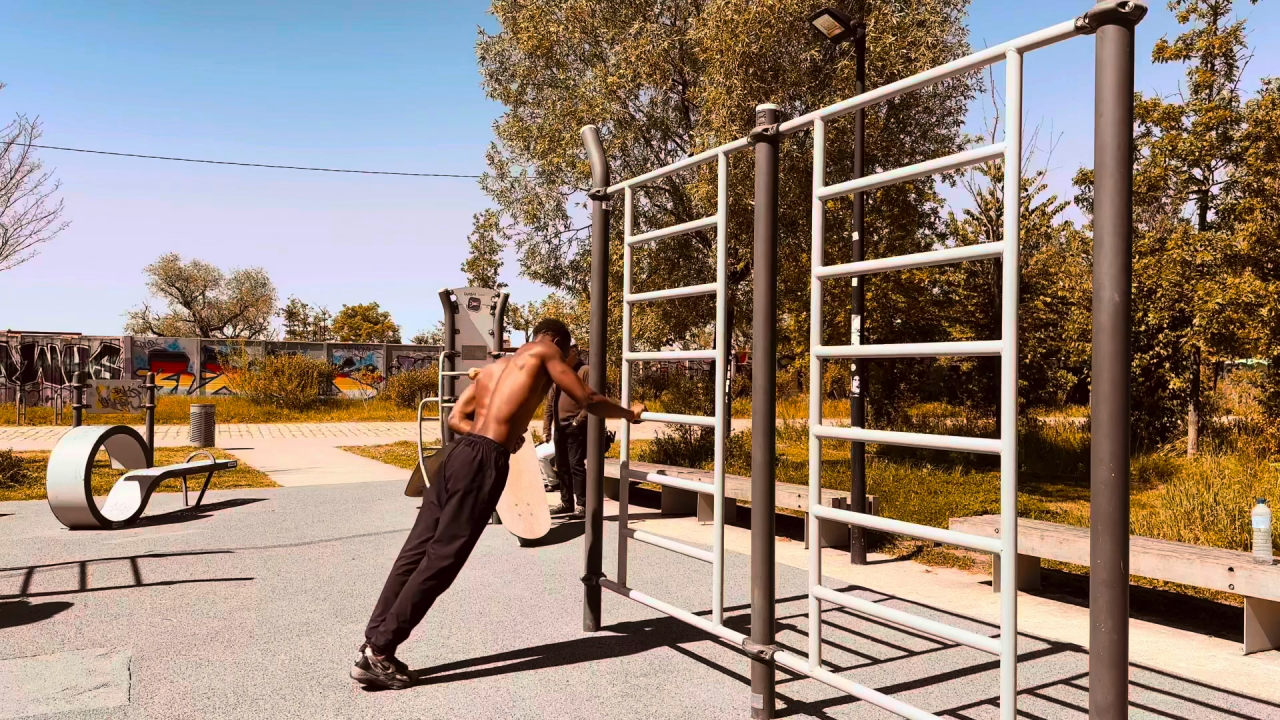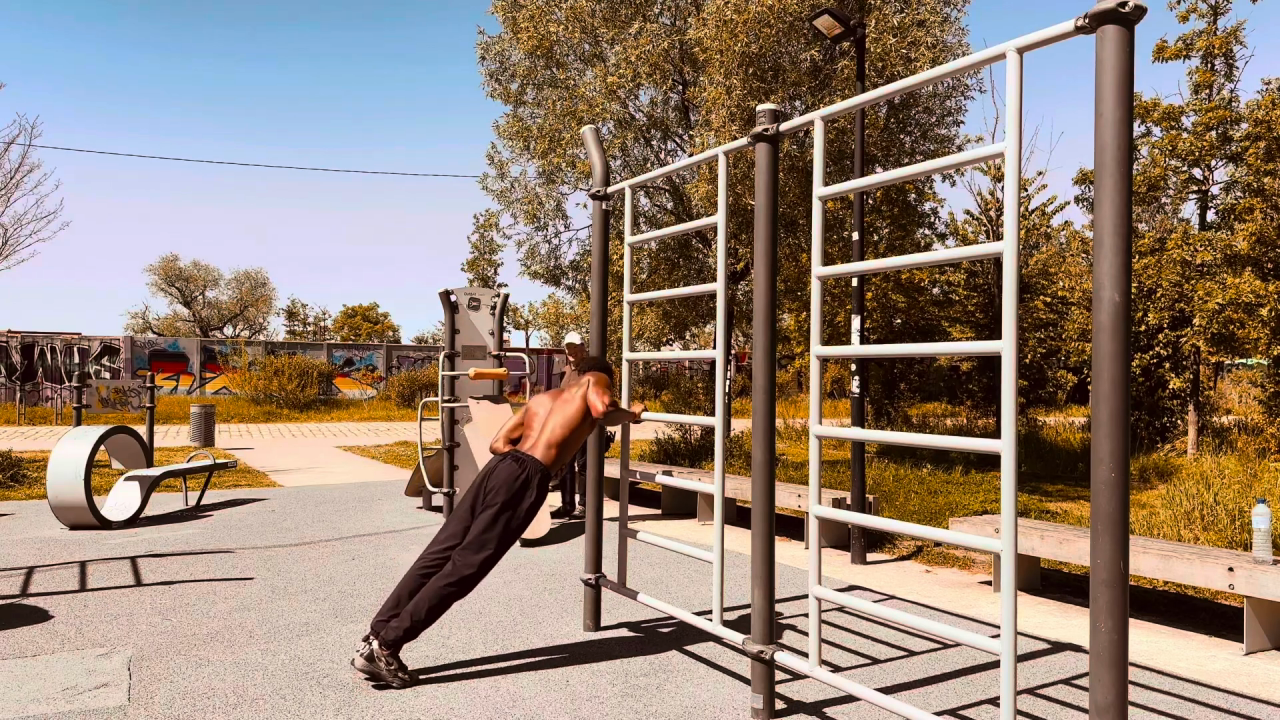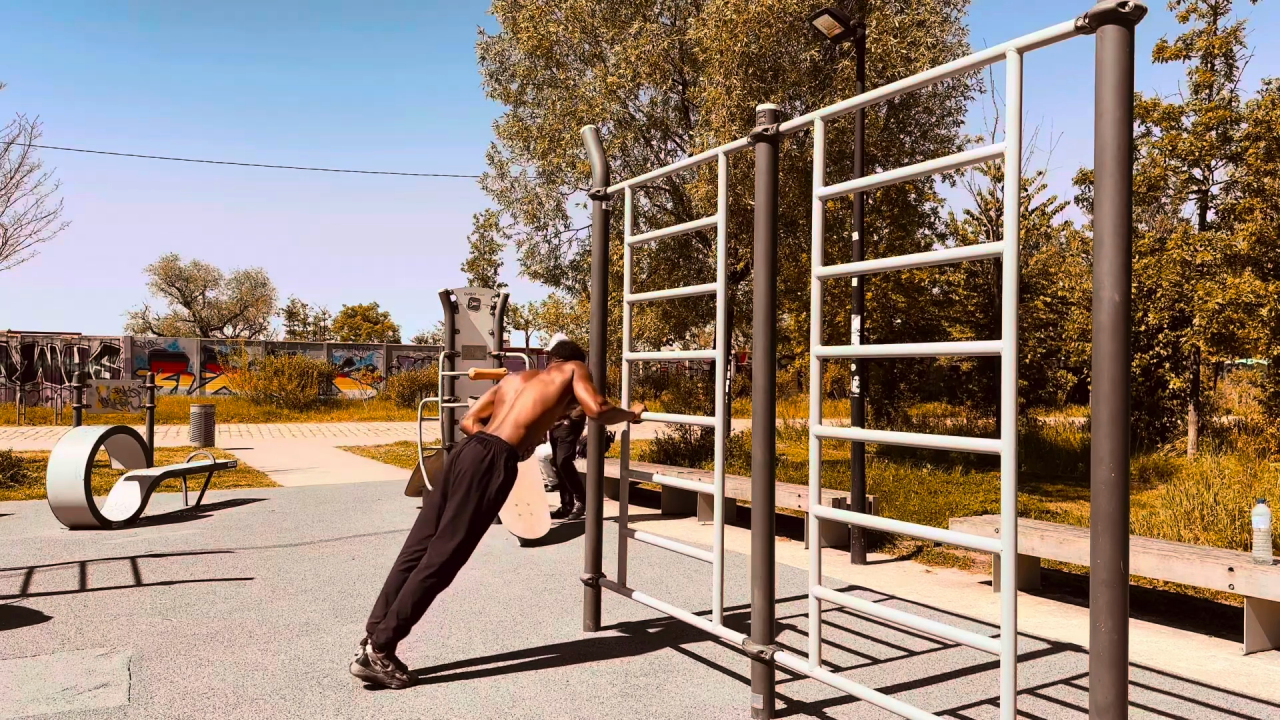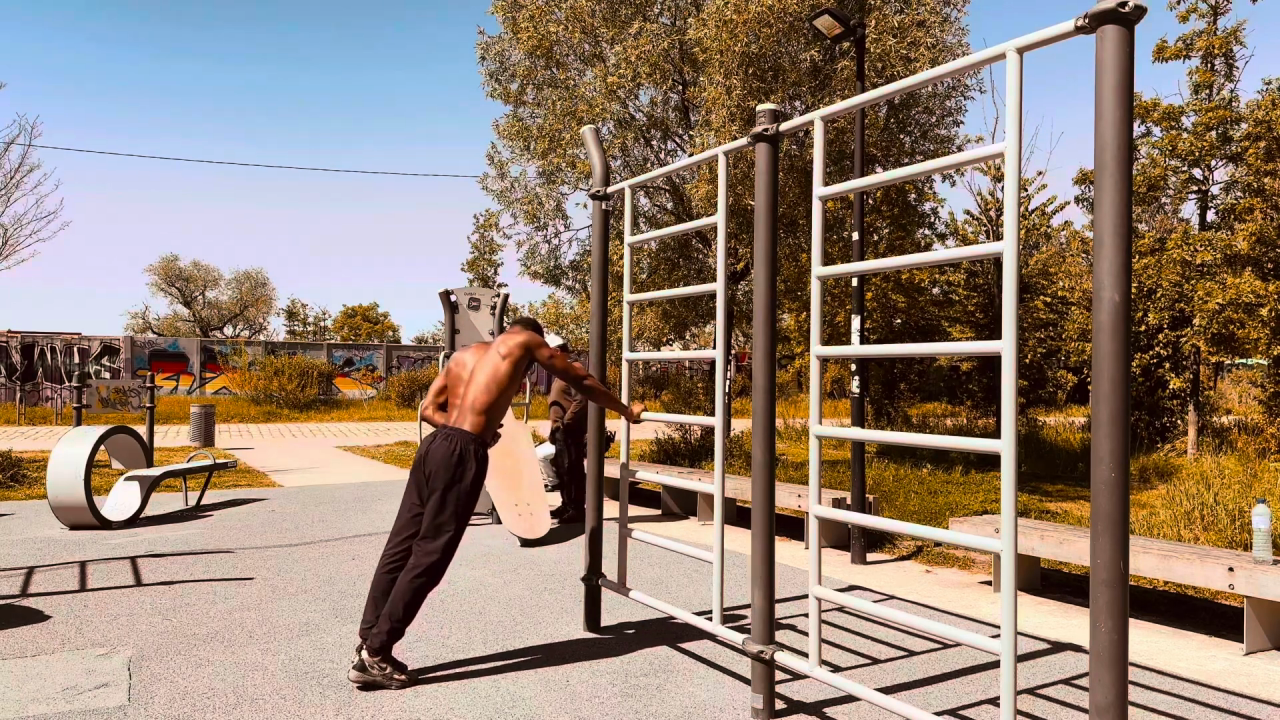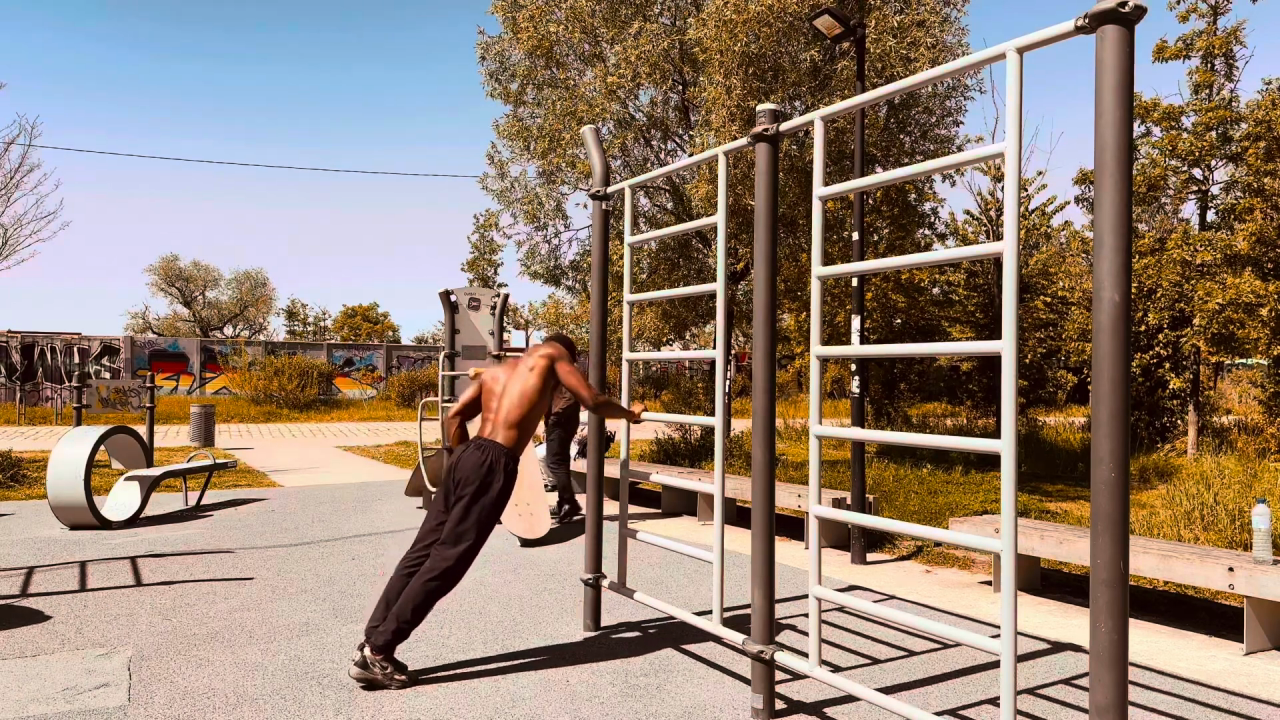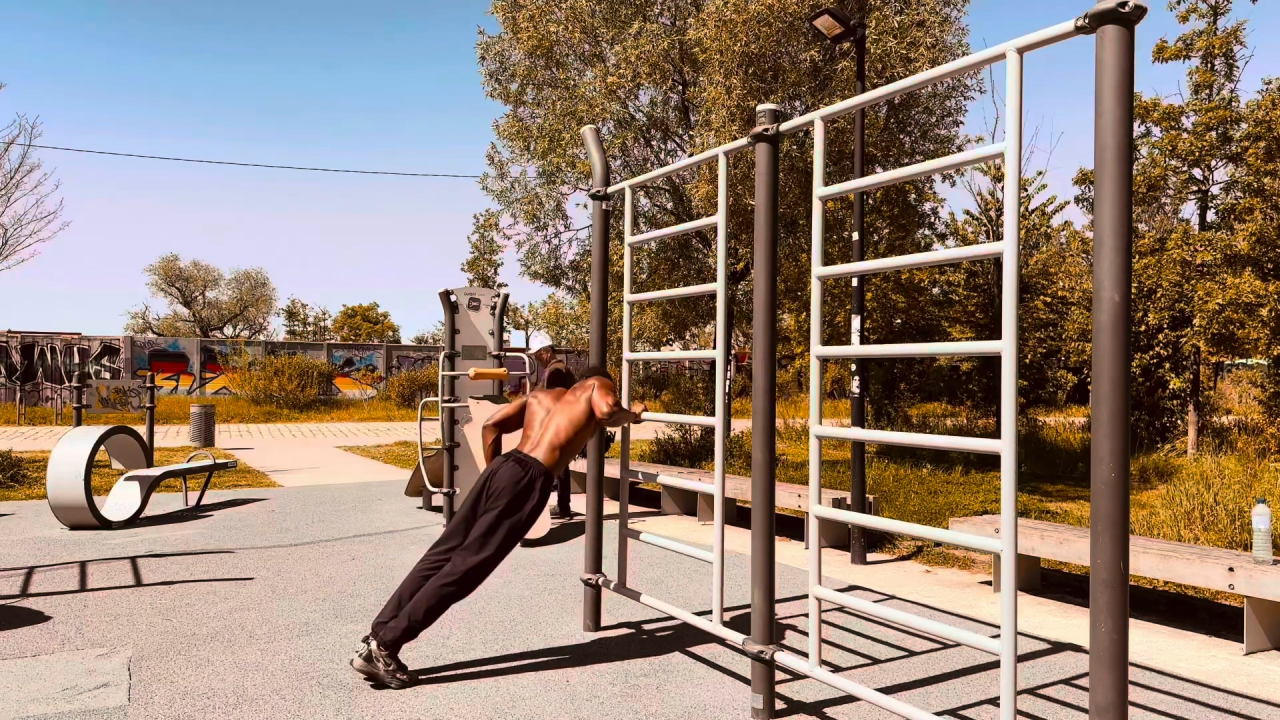
dt=0.7s
person 1, frame 1
left shoulder: (494, 367)
right shoulder: (544, 352)
left elbow: (456, 419)
right elbow: (588, 401)
right wrist: (629, 413)
left hip: (460, 451)
right hip: (483, 461)
left knee: (417, 554)
right knee: (441, 561)
left ankle: (373, 646)
right ankle: (378, 653)
person 1, frame 2
left shoulder: (541, 398)
right shoulder: (596, 379)
right elbow: (603, 410)
right wrist: (630, 414)
left hip: (500, 468)
right hip: (526, 480)
left knee: (438, 556)
right knee: (464, 567)
left ankle: (375, 639)
right ankle: (385, 647)
person 1, frame 3
left shoulder: (514, 377)
right shoulder: (574, 369)
right elbow: (597, 411)
right wrist: (630, 414)
left hip: (467, 451)
right hip: (493, 462)
left knee: (417, 552)
right knee: (440, 560)
left ankle: (373, 644)
right ankle: (378, 652)
person 1, frame 4
left shoulder: (463, 354)
right shoulder: (526, 340)
left elbow: (428, 409)
right elbow: (581, 381)
right wrist: (626, 411)
left hip: (434, 445)
right hip: (462, 454)
left knee: (400, 550)
right knee: (428, 557)
left ankle: (370, 647)
right ankle: (374, 655)
person 1, frame 5
left shoulder: (495, 369)
right shoulder: (552, 352)
left elbow: (454, 418)
right elbow: (593, 402)
right wrist: (630, 413)
left hip: (467, 457)
right hip: (495, 463)
left knee: (422, 554)
right knee: (446, 562)
left ankle: (372, 646)
right ankle: (376, 653)
person 1, frame 6
left shoulder: (540, 394)
right shoulder: (598, 383)
left elbow: (491, 426)
right elbow: (607, 412)
right wrist: (632, 415)
left hip: (503, 468)
right hip: (529, 480)
left knee: (442, 556)
right knee: (465, 567)
left ankle: (377, 640)
right ankle: (383, 647)
